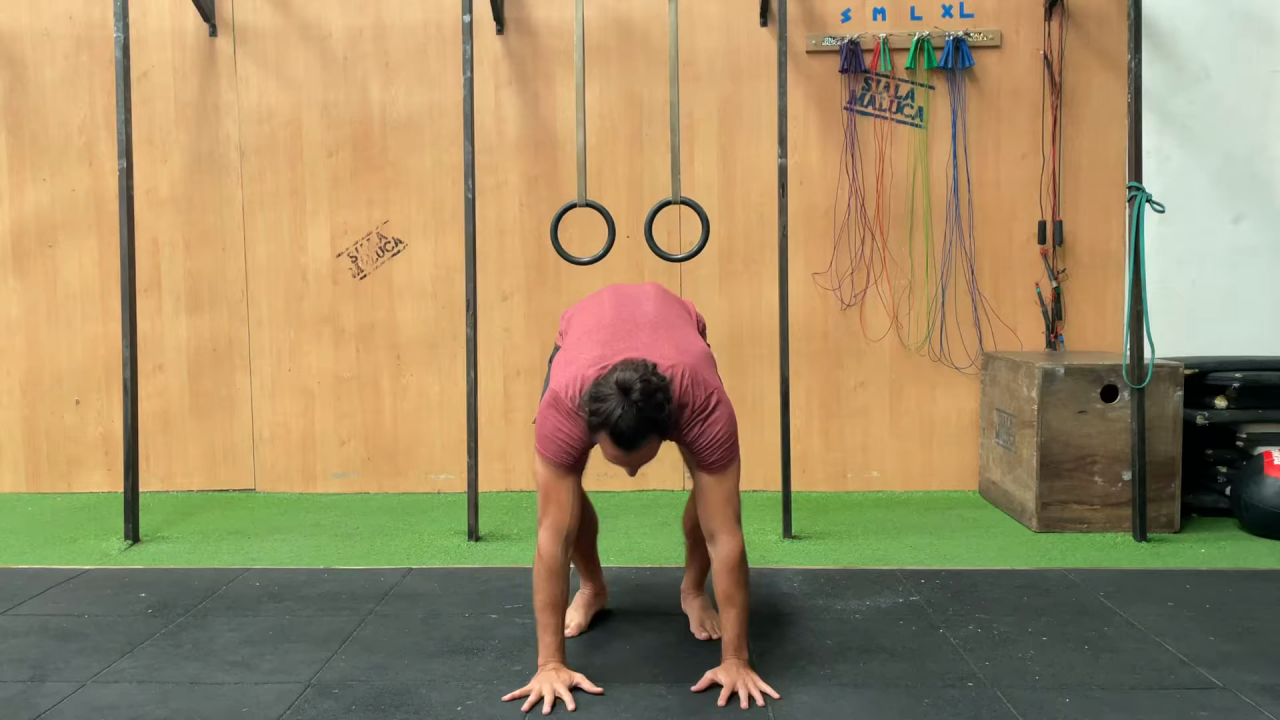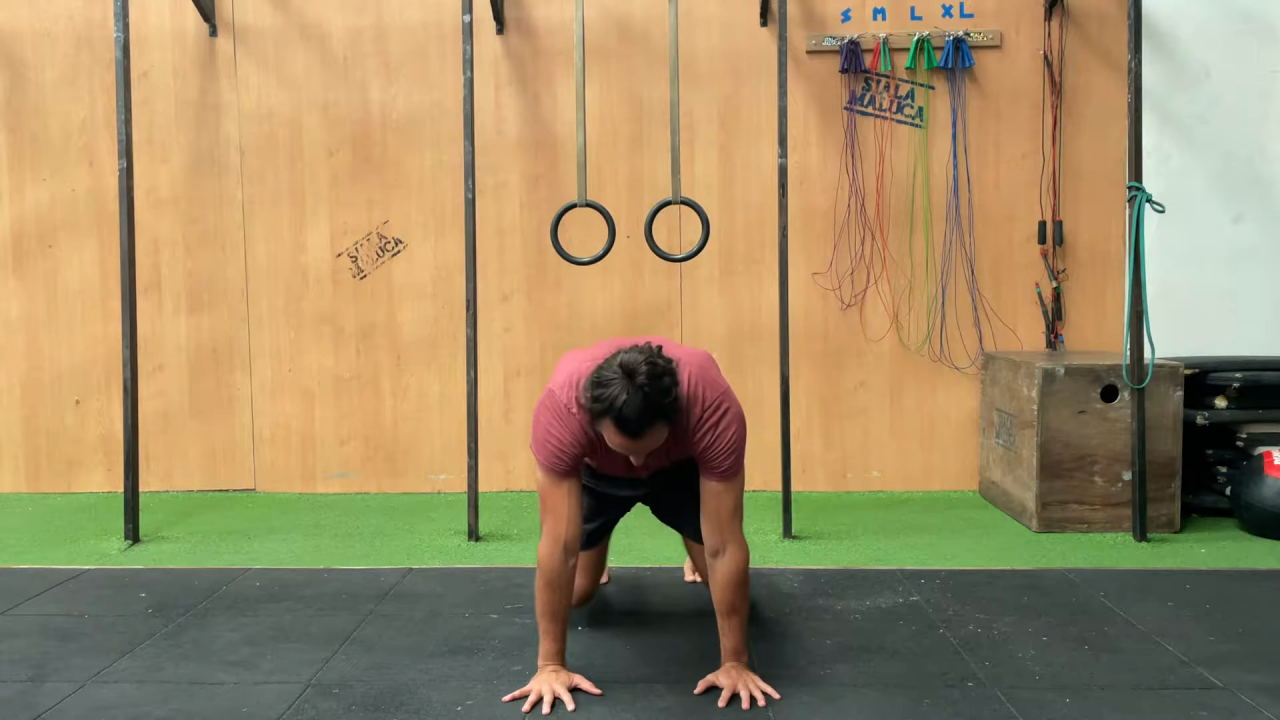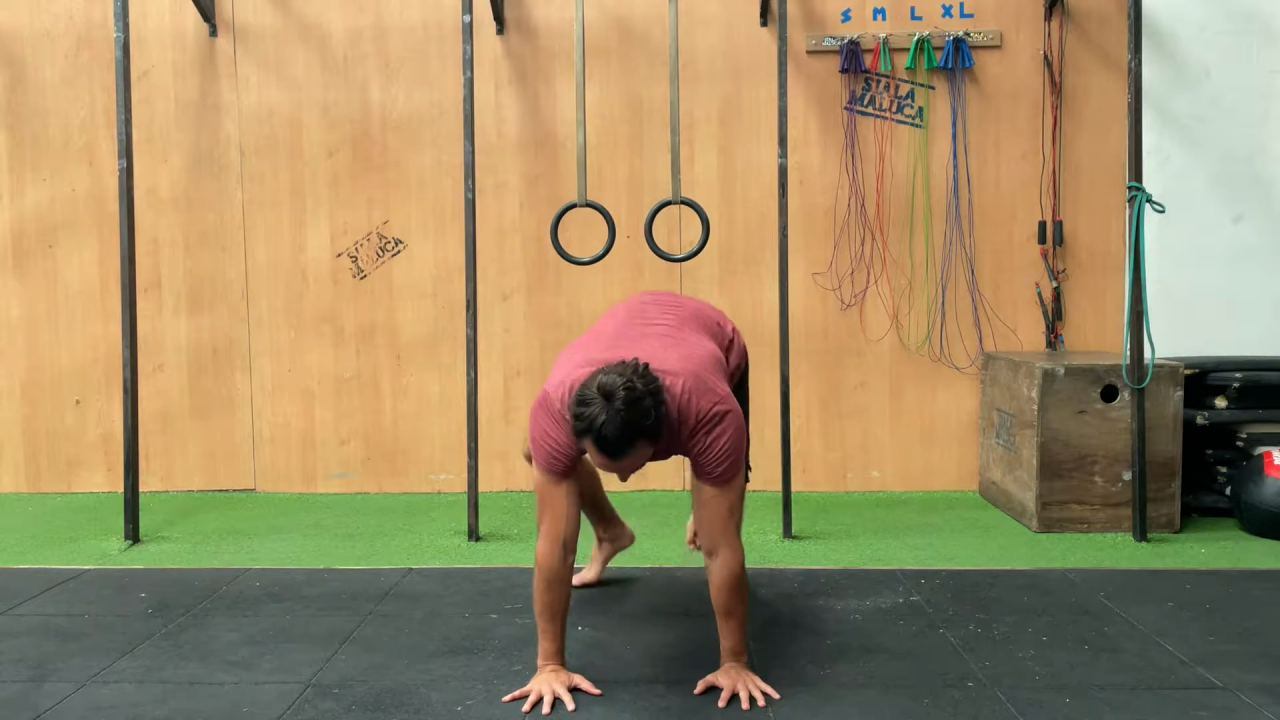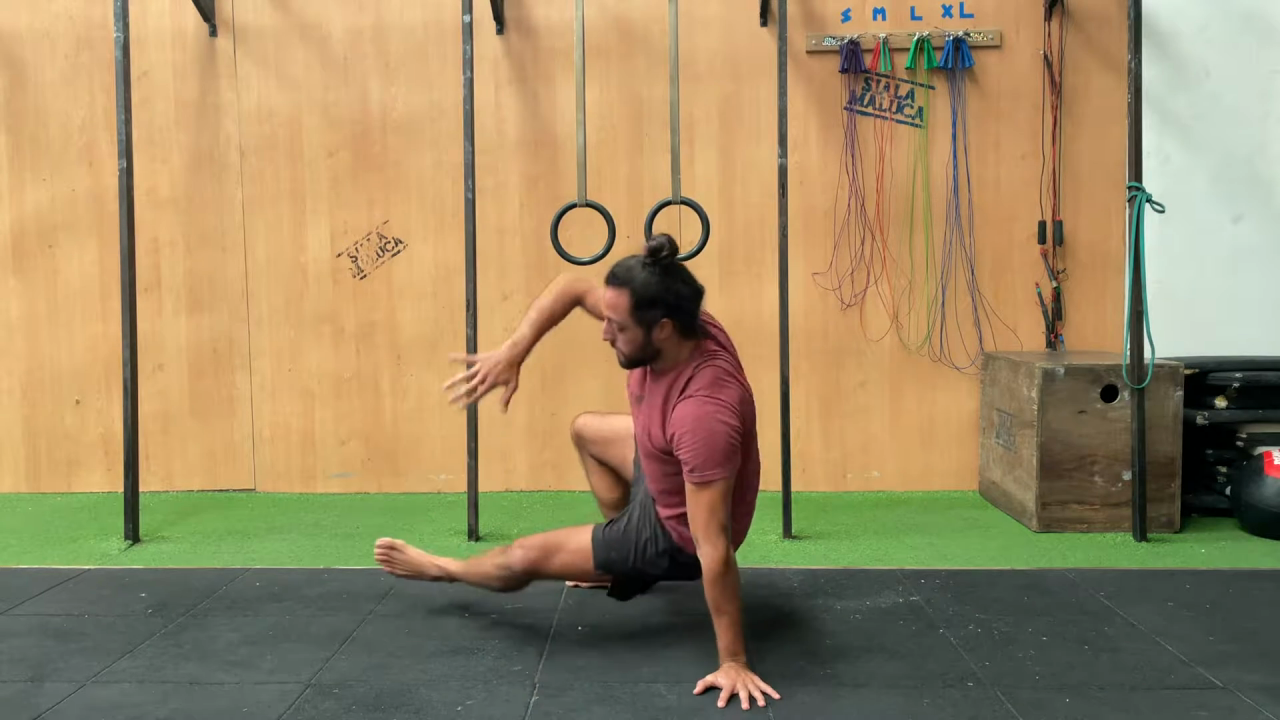
dt=0.7s
person 1, frame 1
left shoulder: (702, 404)
right shoulder: (564, 403)
left elbow: (726, 538)
right elbow: (552, 534)
left wrist: (736, 661)
right wrist: (550, 664)
left knee: (713, 480)
right knee: (559, 489)
left ankle: (693, 591)
right ankle: (592, 588)
person 1, frame 2
left shoulder: (713, 405)
right shoulder: (562, 404)
left elbow: (726, 547)
right elbow: (558, 546)
left wrist: (734, 663)
right wrist: (550, 665)
right knee: (577, 590)
left ankle: (697, 553)
right ankle: (595, 560)
person 1, frame 3
left shoulder: (711, 411)
right shoulder: (556, 407)
left elbow: (722, 549)
right elbow: (554, 543)
left wrist: (734, 663)
right wrist: (550, 664)
left knee: (709, 537)
right knee: (538, 454)
left ankle: (707, 514)
right ankle: (610, 535)
person 1, frame 4
left shoulder: (705, 413)
right shoulder: (665, 316)
left elbow: (714, 550)
right elbow: (574, 286)
left wrist: (733, 663)
right wrist: (510, 354)
left hip: (678, 529)
left knee: (523, 557)
right knee: (587, 429)
left ankle: (445, 568)
right ankle: (616, 560)
